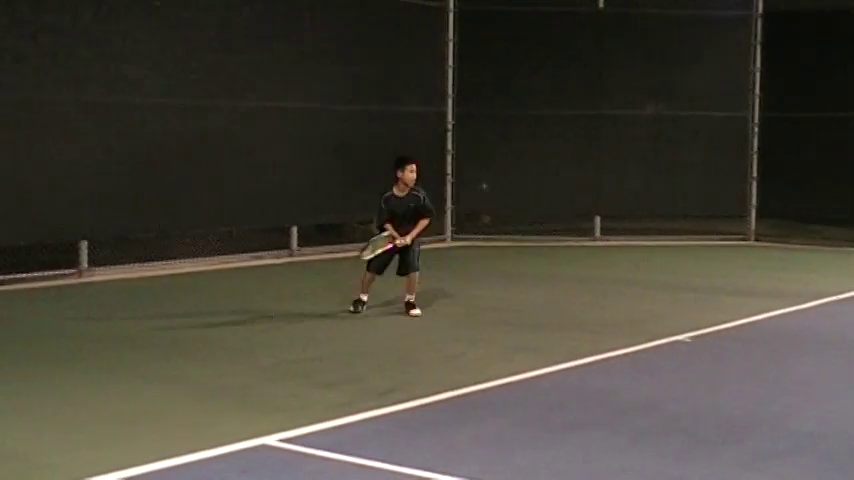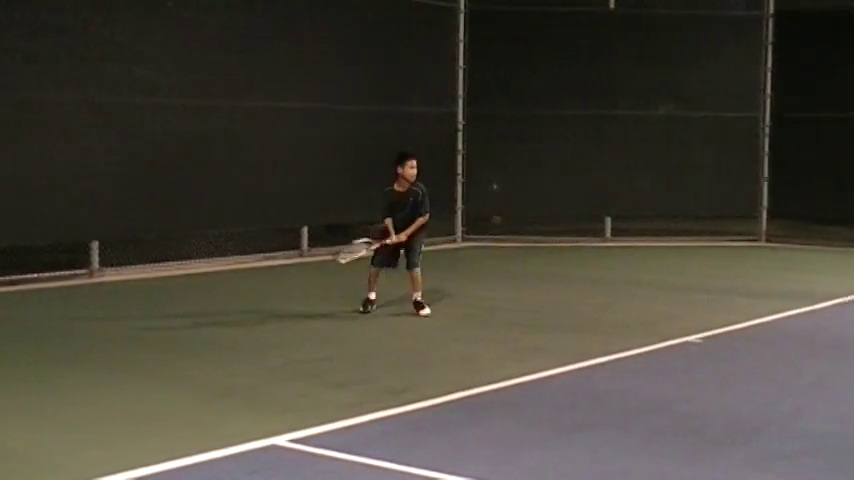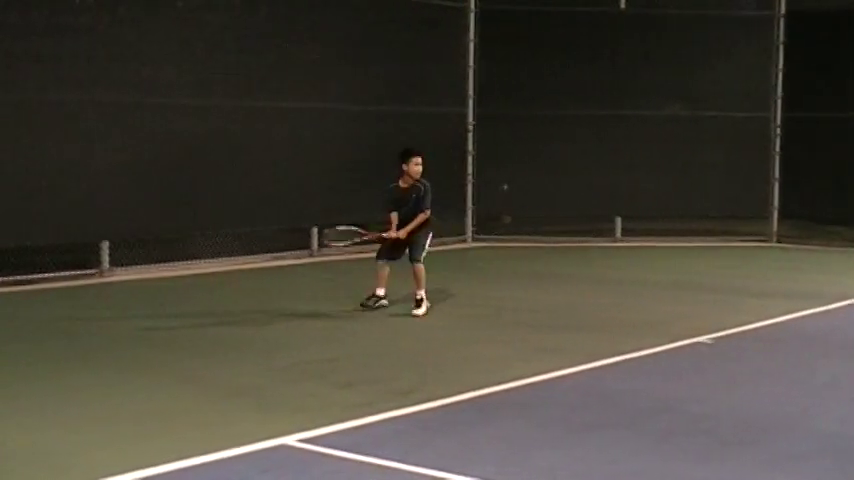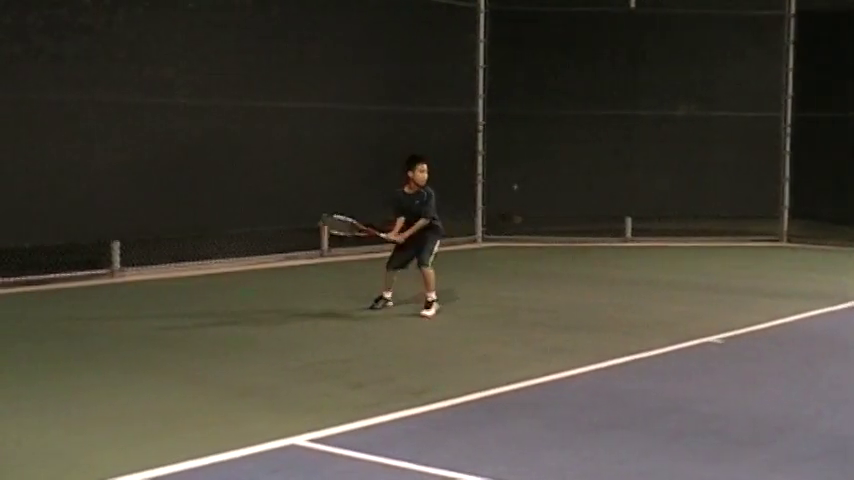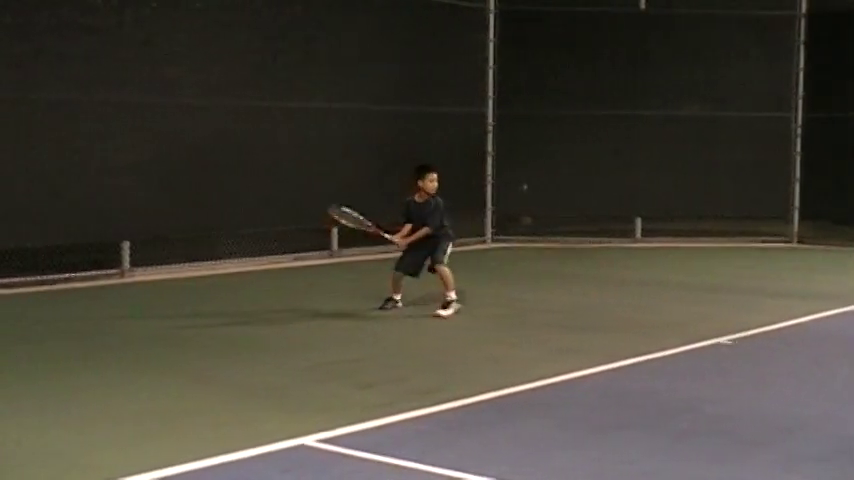
dt=0.1s
person 1, frame 1
left shoulder: (419, 195)
right shoulder: (387, 198)
left elbow: (427, 217)
right elbow: (385, 223)
left wrist: (411, 236)
right wrist: (396, 237)
left hip: (411, 236)
right hip: (391, 236)
left knee: (413, 268)
right knee: (372, 269)
left ankle: (410, 301)
right ankle: (362, 299)
person 1, frame 2
left shoulder: (419, 191)
right shoulder: (388, 193)
left elbow: (424, 216)
right elbow: (387, 217)
left wrist: (406, 233)
right wrist: (392, 234)
left hip: (414, 232)
right hip: (393, 233)
left knee: (414, 264)
right knee: (376, 263)
left ankle: (418, 300)
right ankle: (371, 298)
person 1, frame 3
left shoulder: (423, 187)
right shoulder: (393, 189)
left elbow: (425, 212)
right elbow: (394, 211)
left wrist: (407, 230)
right wrist: (393, 229)
left hip: (421, 228)
right hip: (400, 228)
left knee: (416, 259)
right knee: (383, 256)
left ankle: (421, 298)
right ankle: (380, 295)
person 1, frame 4
left shoulder: (427, 194)
right shoulder: (399, 195)
left elbow: (426, 219)
right elbow: (400, 217)
left wrist: (405, 235)
right wrist: (395, 232)
left hip: (431, 233)
right hip: (408, 233)
left knee: (424, 263)
right knee: (392, 264)
left ankle: (431, 300)
right ankle: (387, 297)
person 1, frame 5
left shoulder: (437, 203)
right shoulder: (410, 203)
left elbow: (429, 227)
right elbow: (409, 224)
left wrist: (408, 240)
right wrist: (399, 235)
left hip: (441, 238)
right hip: (420, 240)
left knee: (439, 265)
right knee: (400, 268)
left ankle: (451, 300)
right ankle: (395, 298)
